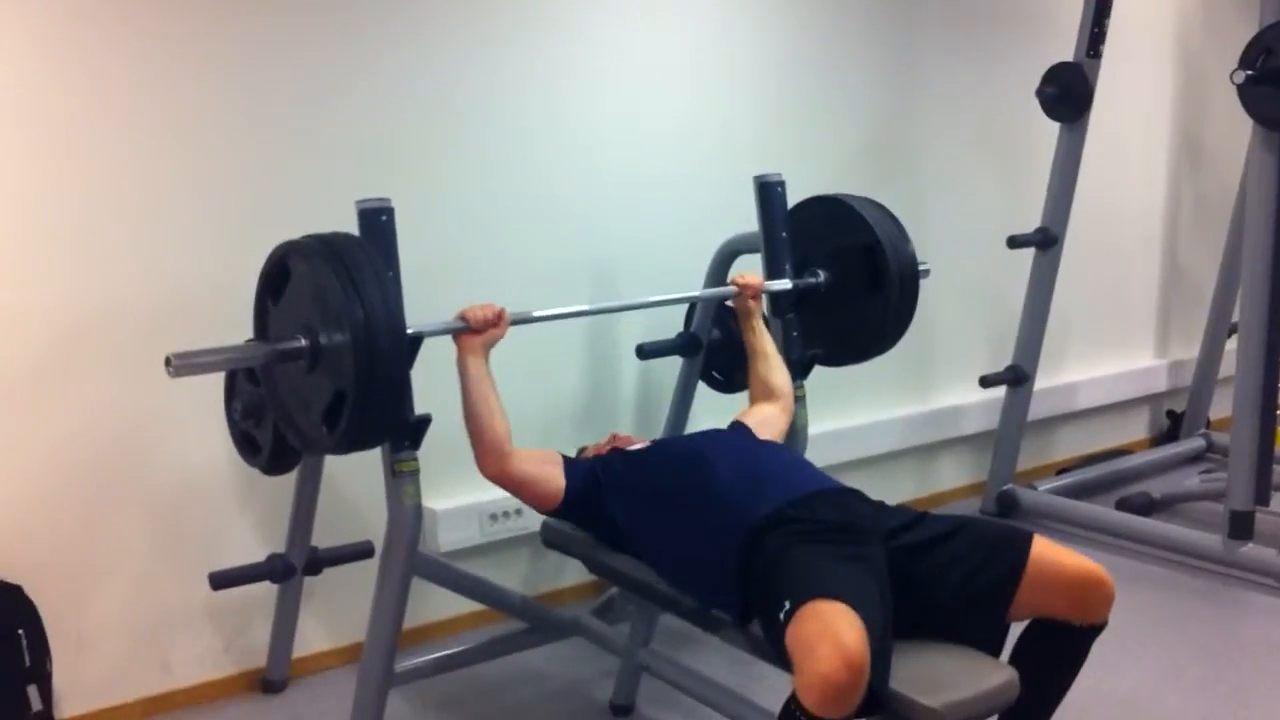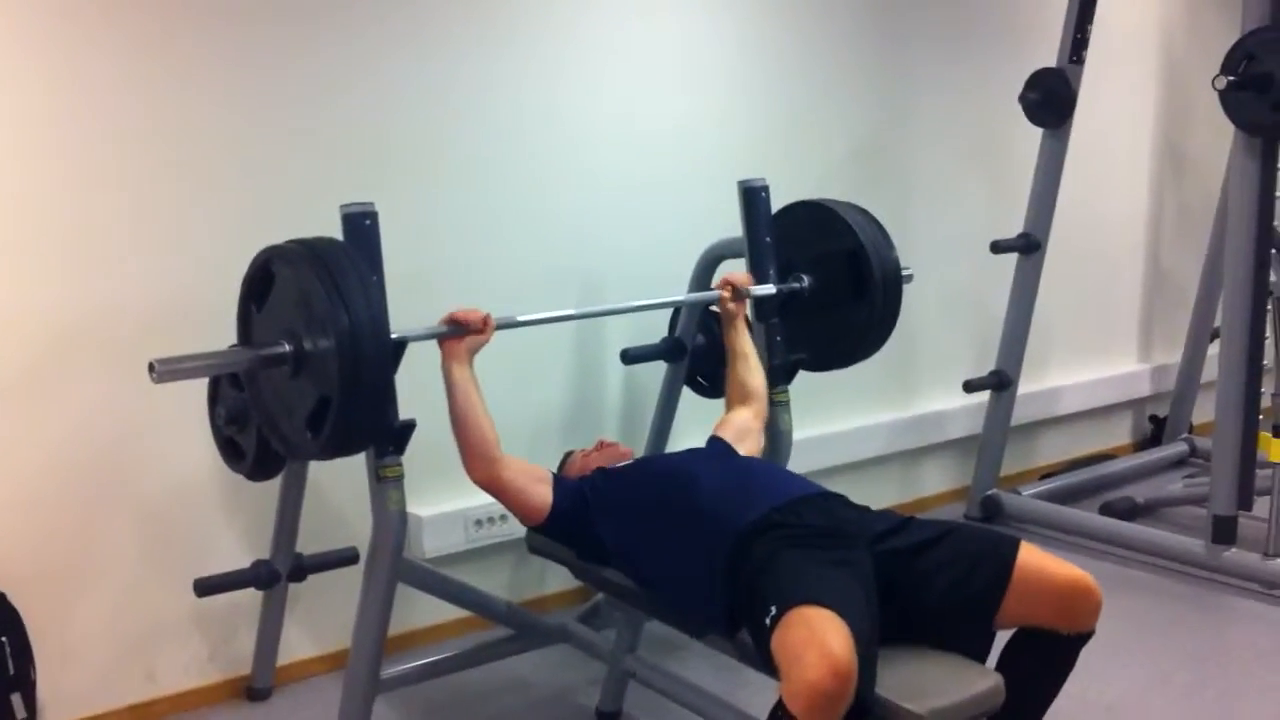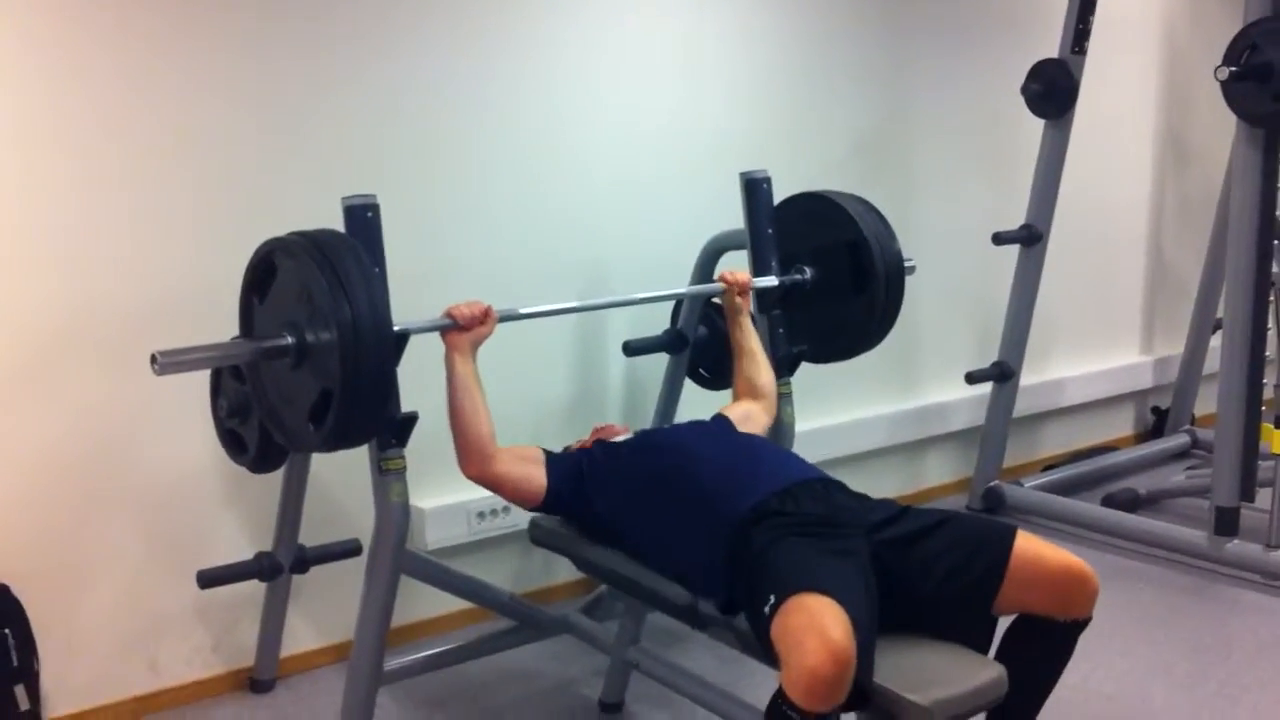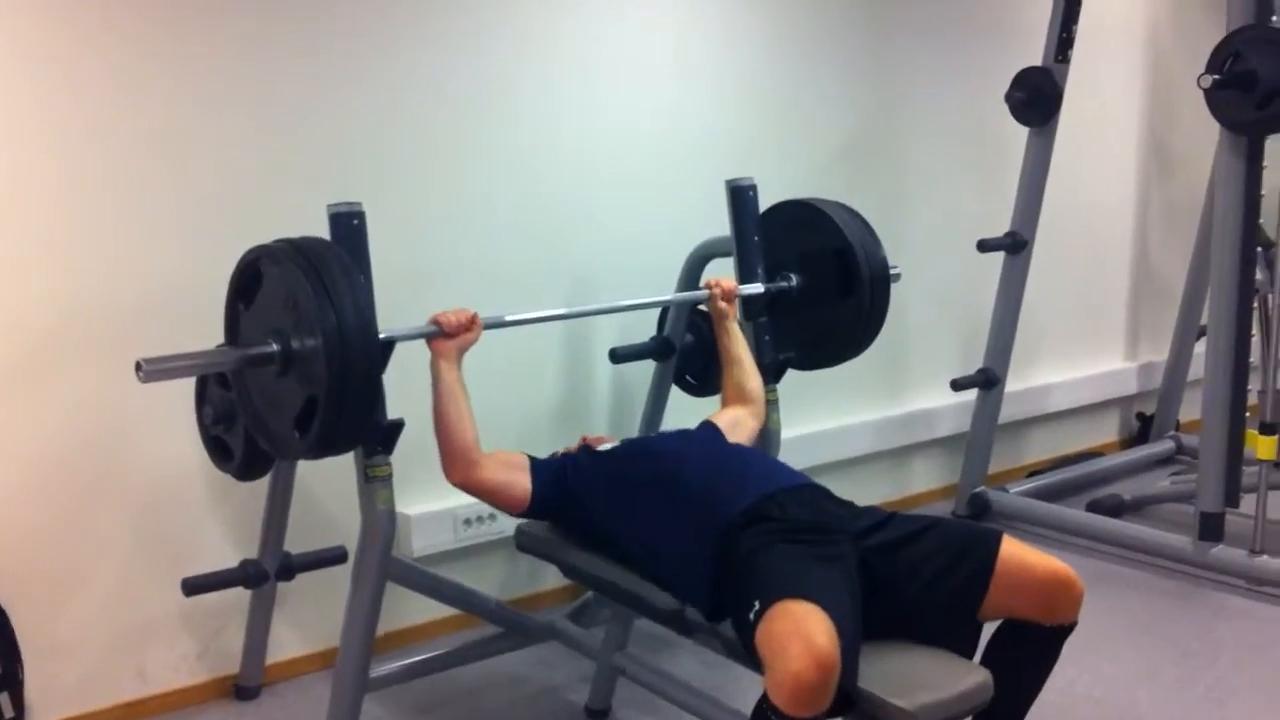
dt=0.3s
person 1, frame 1
left shoulder: (722, 450)
right shoulder: (600, 485)
left elbow: (776, 402)
right elbow: (501, 461)
left wrist: (752, 318)
right wrist: (474, 353)
left hip: (862, 519)
right hip: (782, 547)
left knee: (1086, 589)
person 1, frame 2
left shoulder: (702, 462)
right shoulder: (585, 501)
left elbow: (749, 406)
right elbow: (489, 468)
left wrist: (733, 321)
right wrist: (457, 359)
left hip: (850, 525)
right hip: (767, 553)
left knee: (1074, 598)
person 1, frame 3
left shoulder: (695, 442)
right shoulder: (582, 476)
left elbow: (758, 402)
right elbow: (484, 462)
left wrist: (738, 315)
right wrist: (461, 353)
left hip: (848, 511)
right hip: (767, 539)
left knee: (1070, 585)
right knee: (823, 664)
person 1, frame 4
left shoulder: (689, 446)
right shoulder: (571, 483)
left elbow: (747, 409)
right elbow: (467, 467)
left wrist: (726, 322)
right wrist: (447, 358)
left hip: (833, 517)
right hip: (755, 545)
left knee: (1056, 590)
